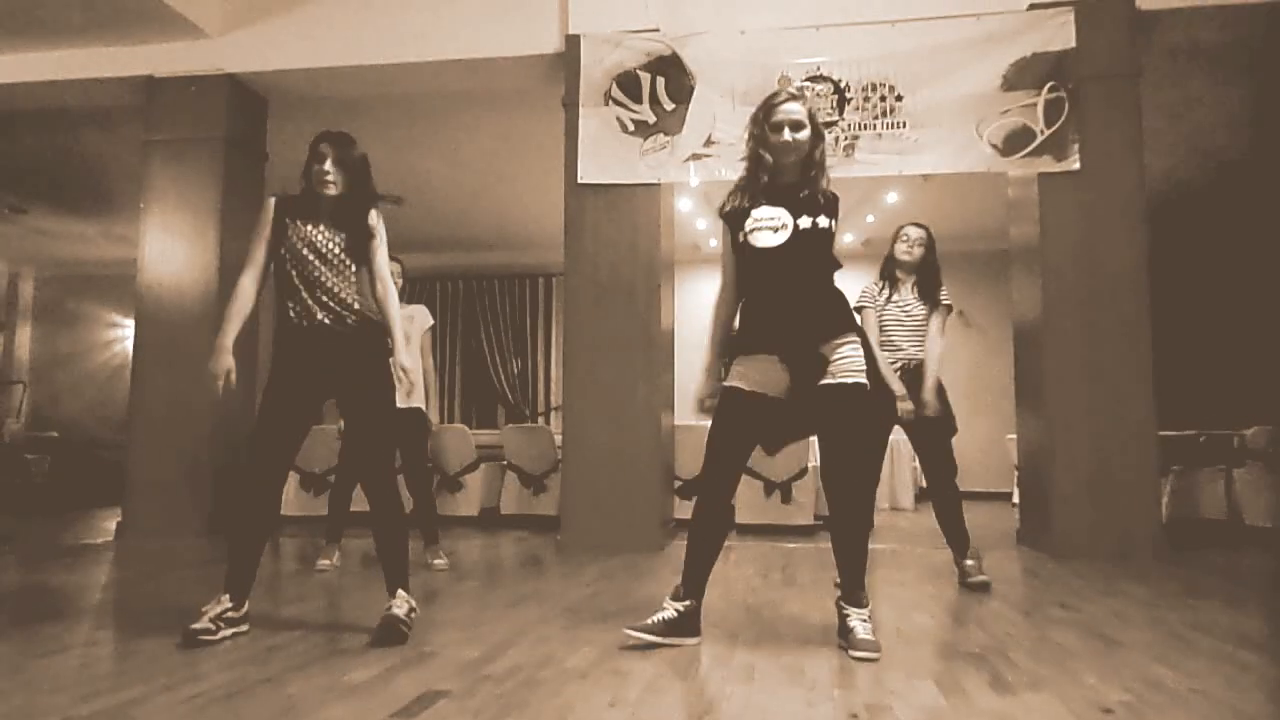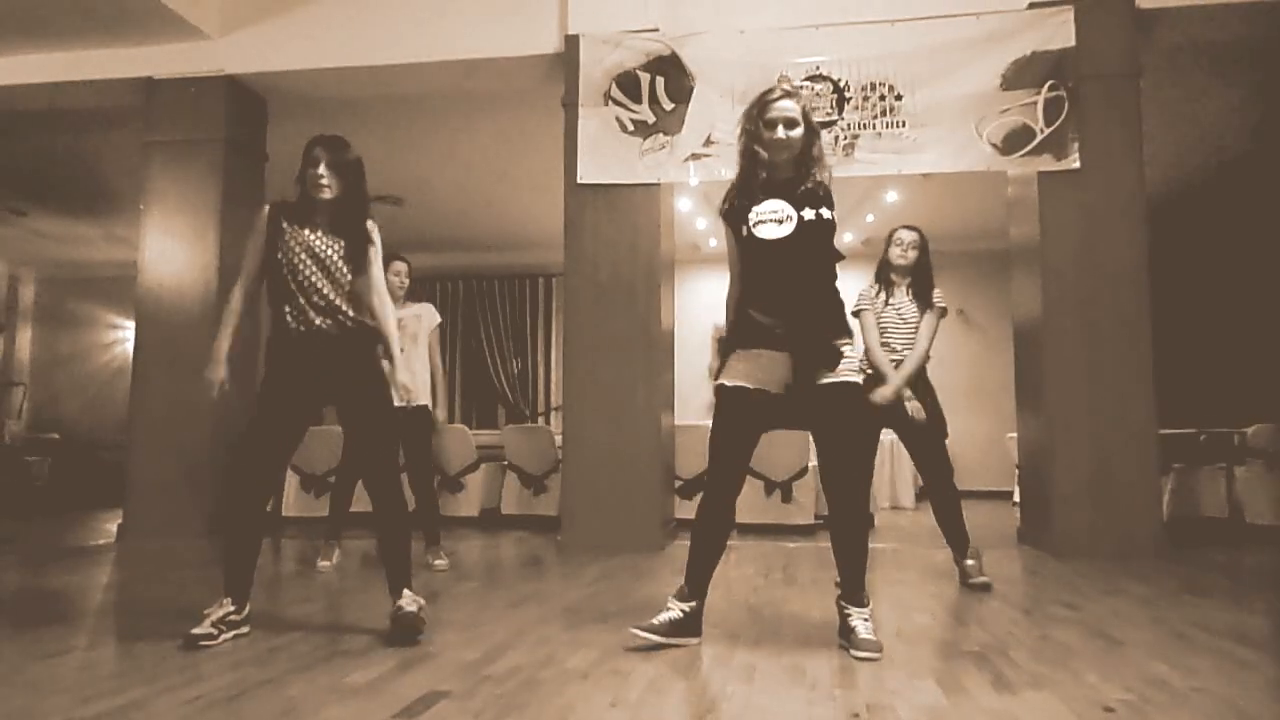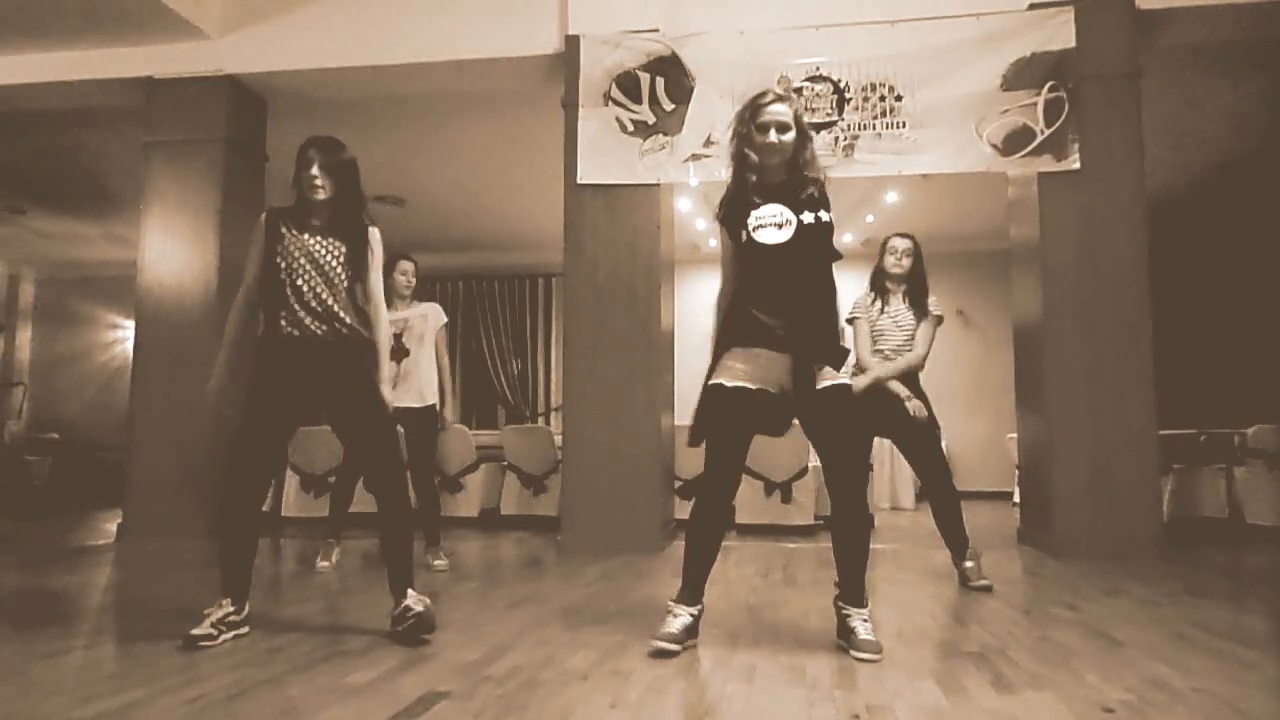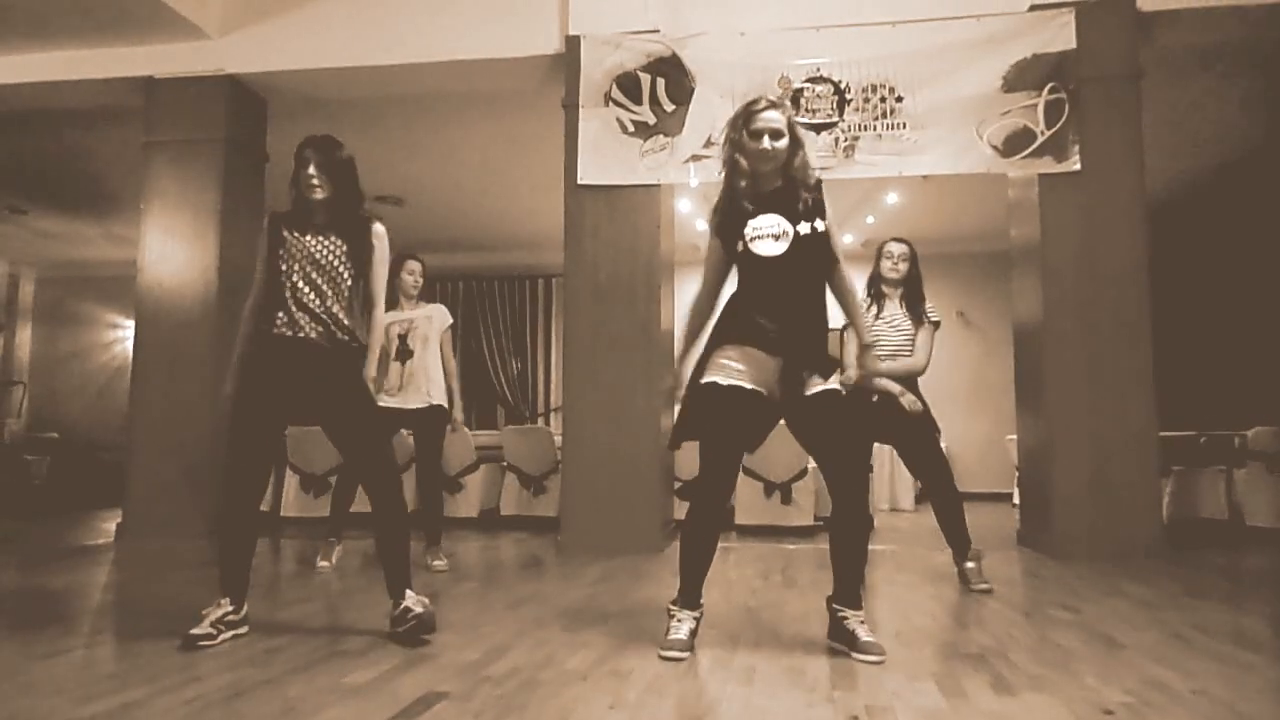
dt=0.1s
person 1, frame 1
left shoulder: (825, 201)
right shoulder: (742, 203)
right elbow: (730, 293)
right wrist: (710, 371)
left hip: (831, 350)
right hip: (760, 355)
left knee: (849, 482)
right knee: (715, 479)
left ankle: (854, 610)
right ankle: (685, 606)
person 1, frame 2
left shoulder: (820, 191)
right shoulder: (740, 199)
right elbow: (738, 286)
right wrist: (728, 359)
left hip: (826, 349)
right hip: (757, 350)
left knee: (847, 481)
right knee: (722, 480)
left ankle: (853, 609)
right ankle: (687, 605)
person 1, frame 3
left shoulder: (816, 190)
right shoulder: (737, 204)
left wrist: (836, 339)
right wrist: (718, 360)
left hip: (820, 351)
right hip: (753, 350)
left knee: (849, 483)
right knee: (717, 481)
left ankle: (853, 610)
right ankle: (688, 607)
person 1, frame 4
left shoulder: (811, 193)
right shoulder: (730, 213)
left elbow: (839, 273)
right elbow: (706, 296)
left wrist: (861, 345)
right wrist: (678, 366)
left hip: (810, 359)
right hip: (743, 355)
left knee: (852, 485)
right knee: (714, 486)
left ankle: (846, 614)
right ankle: (686, 611)
person 2, frame 1
left shoulder: (367, 220)
right shoulder: (279, 210)
left elbow: (384, 283)
right elbow: (252, 276)
left wrist: (400, 344)
right wrist: (224, 344)
left hip: (361, 353)
right hip: (298, 352)
left knee: (376, 474)
right knee: (261, 472)
left ankle: (399, 596)
right ankle: (233, 600)
person 2, frame 2
left shoulder: (364, 230)
right shoulder: (275, 218)
left elbow: (378, 295)
right elbow: (245, 285)
left wrist: (399, 360)
right wrist: (219, 354)
left hip: (358, 360)
right hip: (295, 359)
left knee: (384, 477)
right knee: (250, 478)
left ankle: (402, 595)
right ankle: (234, 603)
person 2, frame 3
left shoulder: (363, 234)
right shoulder: (274, 223)
left elbow: (375, 305)
right elbow: (249, 294)
left wrist: (383, 375)
right wrist: (221, 362)
left hip: (347, 364)
right hip: (283, 363)
left knee: (389, 476)
right knee: (243, 481)
left ankle: (406, 596)
right ankle: (233, 604)
person 2, frame 4
left shoulder: (369, 233)
right shoulder: (277, 227)
left elbow: (374, 308)
right elbow: (256, 299)
left wrist: (367, 372)
right wrist: (234, 369)
left hip: (338, 368)
right hip: (272, 365)
left knee: (384, 477)
right knee: (241, 484)
left ankle: (404, 597)
right ankle: (231, 604)
person 3, frame 1
left shoulder: (936, 294)
right shoulder: (873, 292)
left elbow: (935, 344)
right elbow: (872, 345)
left wrist: (928, 389)
left hip: (921, 386)
left knee: (941, 473)
left ankle: (965, 557)
person 3, frame 2
left shoulder: (931, 297)
right shoulder: (869, 295)
left elbow: (921, 349)
right elbow: (873, 348)
left wrist: (895, 387)
right wrist: (902, 394)
left hip: (913, 387)
right hip: (871, 390)
left knee: (939, 474)
left ankle: (966, 558)
person 3, frame 3
left shoulder: (927, 304)
right shoulder: (865, 303)
left elbow: (918, 356)
right elbow: (863, 357)
left wrist: (872, 377)
right wrist: (899, 391)
left hip: (907, 394)
right hip: (864, 399)
left knee: (937, 477)
left ankle: (965, 558)
person 3, frame 4
left shoulder: (923, 310)
right shoulder: (862, 309)
left elbow: (920, 363)
left wrist: (877, 366)
right wrist: (894, 389)
left hip: (905, 401)
right hip: (862, 403)
left knee: (939, 480)
left ankle: (966, 560)
person 4, frame 1
left shoulder: (418, 314)
left elbow: (427, 361)
left wrist: (433, 405)
left hip: (409, 405)
left knee: (417, 473)
right knee: (348, 473)
left ankle: (432, 543)
right ankle: (332, 542)
person 4, frame 2
left shoulder: (425, 312)
left elbow: (436, 360)
left wrist: (440, 404)
left hip: (415, 404)
left knee: (421, 474)
right knee: (349, 470)
left ankle: (433, 545)
right ankle: (332, 541)
person 4, frame 3
left shoulder: (432, 312)
left elbow: (443, 359)
left wrist: (448, 403)
left hip: (422, 403)
left knee: (423, 475)
right knee: (350, 469)
left ankle: (433, 545)
right ankle: (332, 541)
person 4, frame 4
left shoulder: (438, 313)
right shoulder: (383, 320)
left elbow: (449, 360)
right elbow: (377, 366)
left wrist: (457, 404)
left hip: (430, 403)
right hip: (390, 403)
left knee: (429, 475)
left ankle: (433, 546)
right ankle: (333, 539)
